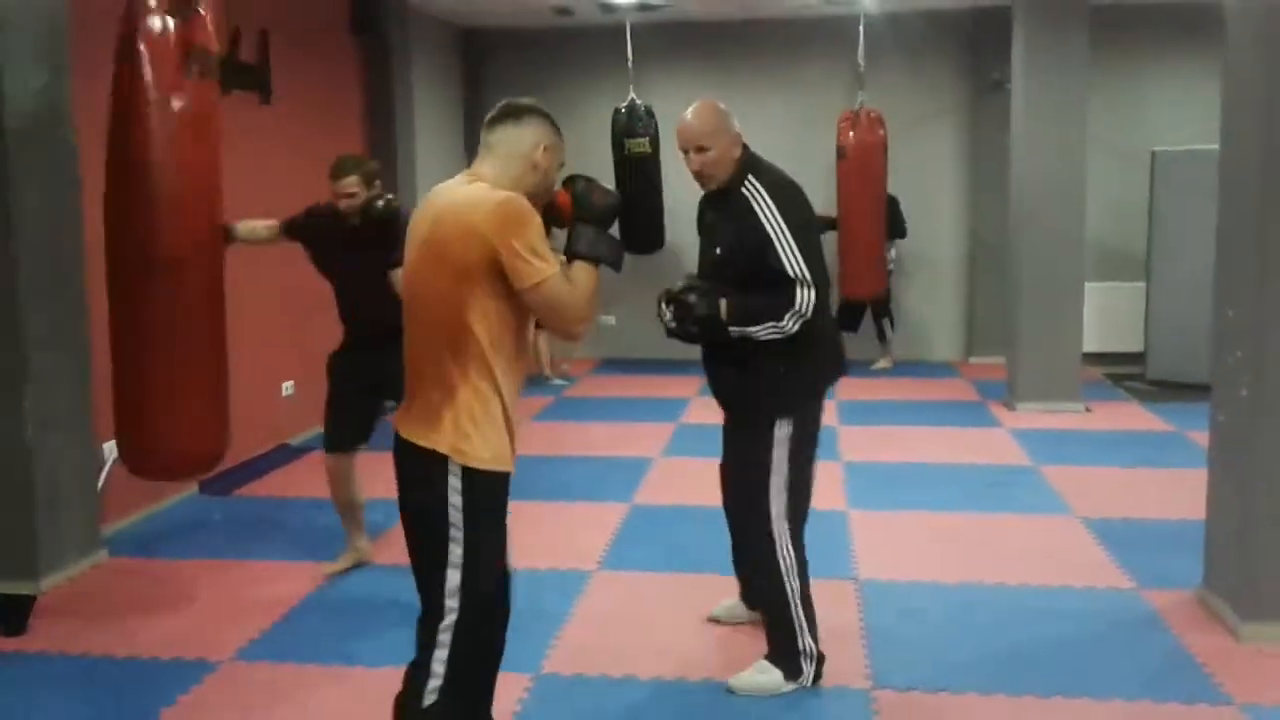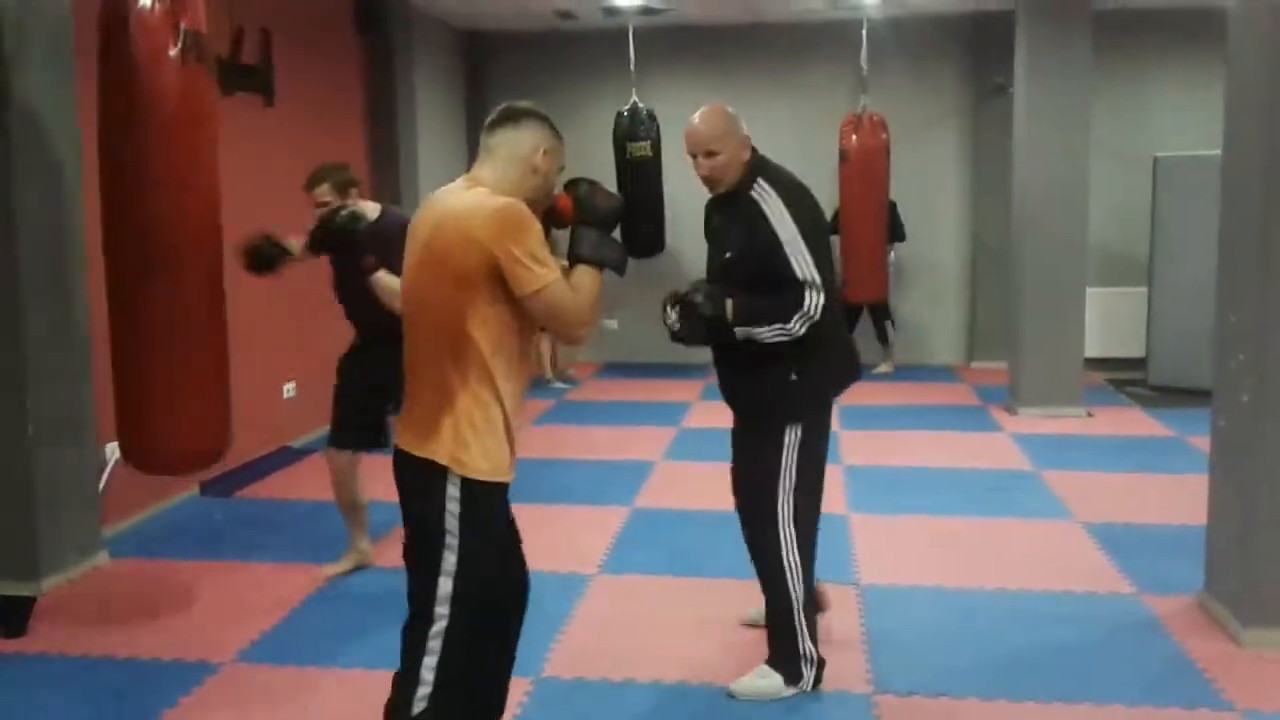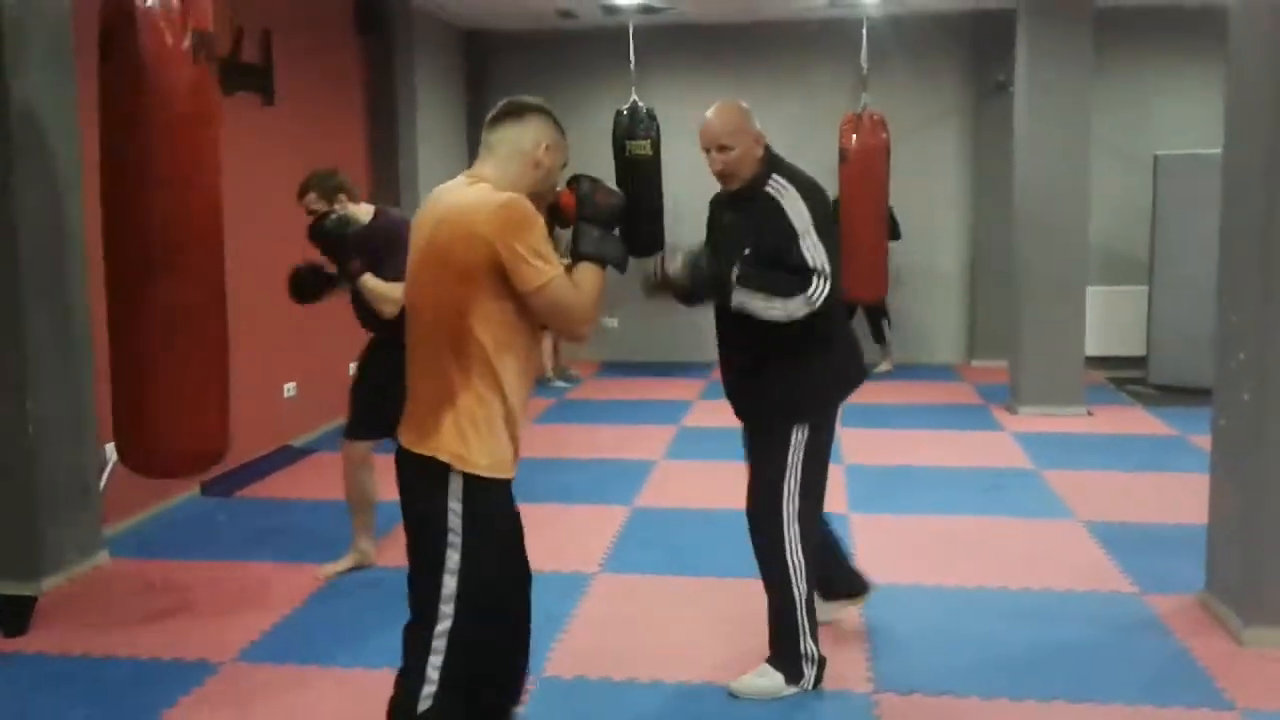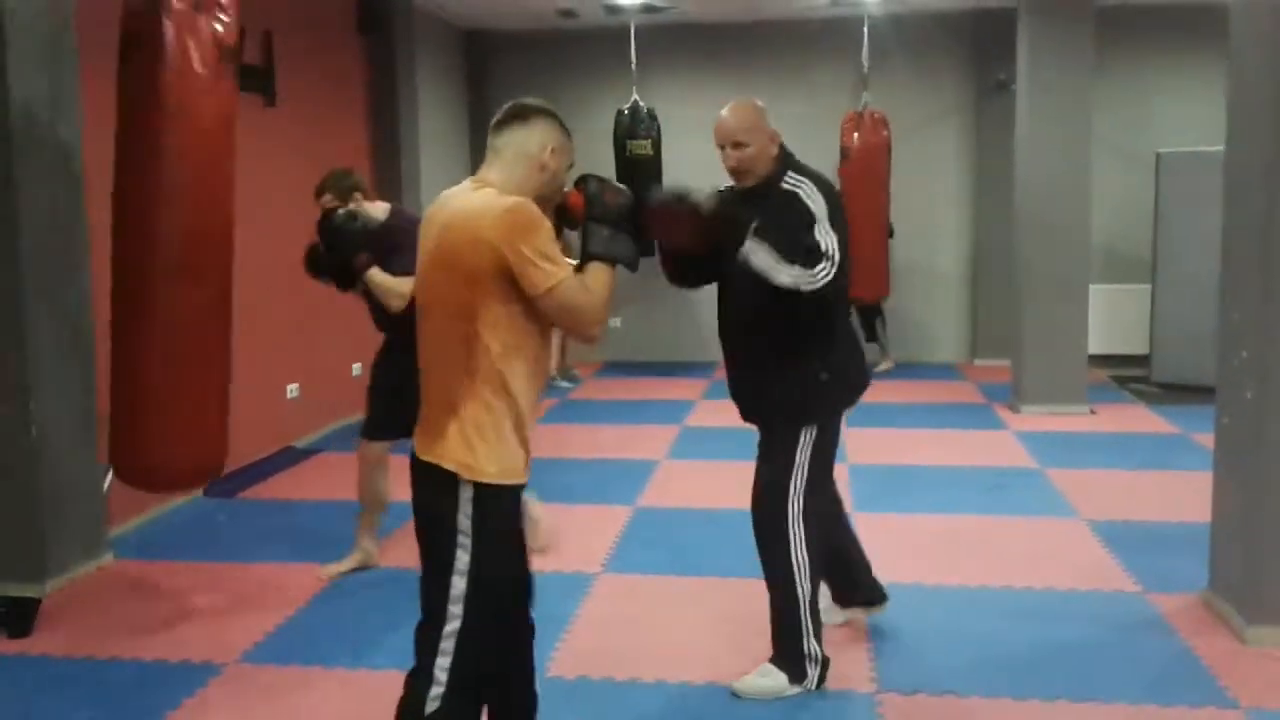
dt=0.1s
person 1, frame 1
left shoulder: (444, 199)
right shoulder: (505, 211)
right elbow: (571, 318)
left wrist: (577, 233)
right wrist: (588, 234)
left hip: (438, 438)
right hip: (457, 454)
left knee: (481, 613)
right knee: (453, 636)
person 1, frame 2
left shoulder: (445, 204)
right shoulder: (503, 216)
right elbow: (574, 322)
left wrist: (579, 235)
right wrist: (592, 238)
left hip: (450, 450)
right hip: (457, 464)
left knee: (501, 601)
right knee: (444, 640)
person 1, frame 3
left shoulder: (446, 201)
right shoulder: (506, 212)
right elbow: (576, 319)
left wrist: (582, 236)
right wrist: (594, 236)
left hip: (452, 447)
right hip: (460, 461)
left knee: (504, 600)
right knee: (447, 639)
person 1, frame 4
left shoulder: (454, 205)
right shoulder: (512, 218)
right elbow: (586, 319)
left wrist: (593, 232)
right wrist: (605, 237)
left hip: (488, 455)
right hip: (473, 467)
left knee: (508, 612)
right knee: (455, 645)
person 2, frame 1
left shoulder: (771, 201)
right shoulder: (715, 203)
left elbow: (803, 299)
left wrist: (721, 312)
right wrist: (692, 300)
left hip: (787, 381)
right hip: (746, 378)
left knee: (771, 508)
right knee: (740, 491)
left ankle: (797, 655)
right ankle: (760, 595)
person 2, frame 2
left shoulder: (779, 204)
right shoulder: (722, 207)
left elbow: (808, 303)
left wrist: (725, 315)
right wrist: (700, 301)
left hip: (795, 383)
right hip: (758, 382)
left knee: (774, 512)
right knee: (750, 490)
left ankle: (796, 662)
right ankle: (795, 598)
person 2, frame 3
left shoulder: (794, 199)
right shoulder: (727, 203)
left elbow: (813, 291)
right elbow: (722, 275)
left wrist: (727, 283)
right wrist: (685, 275)
left hip: (803, 381)
right hip: (765, 379)
left knee: (780, 510)
right knee: (778, 498)
left ankle: (797, 660)
right ankle: (839, 584)
person 2, frame 4
left shoulder: (806, 196)
right shoulder: (732, 203)
left elbow: (815, 274)
right elbow: (693, 270)
left wrist: (745, 235)
right wrist: (675, 236)
left hip: (811, 382)
right hip: (772, 380)
left knee: (780, 511)
right knee: (811, 493)
left ankle: (799, 660)
right ankle: (858, 591)
person 3, frame 1
left shoulder: (404, 226)
right shoulder: (324, 219)
right elbow: (270, 230)
left wrist: (391, 252)
right wrist: (225, 232)
left hip: (406, 348)
right hip: (358, 351)
right knee: (337, 460)
right ankle: (358, 544)
person 3, frame 2
left shoulder: (398, 228)
right shoulder: (333, 226)
left elbow: (403, 302)
right elbow: (305, 246)
left wrist: (365, 256)
right wrist: (273, 249)
right hip: (368, 351)
right knee: (340, 457)
right ankle: (360, 546)
person 3, frame 3
left shoulder: (392, 231)
right shoulder: (346, 232)
left elbow: (391, 305)
left wrist: (351, 263)
right hip: (385, 349)
right knee: (354, 451)
right ankle: (362, 546)
person 3, frame 4
left shoulder: (408, 228)
right shoulder: (366, 233)
left elbow: (397, 299)
left wrist: (358, 260)
right wrist: (337, 272)
right hip: (400, 348)
right knee: (371, 452)
right ankle: (366, 546)
